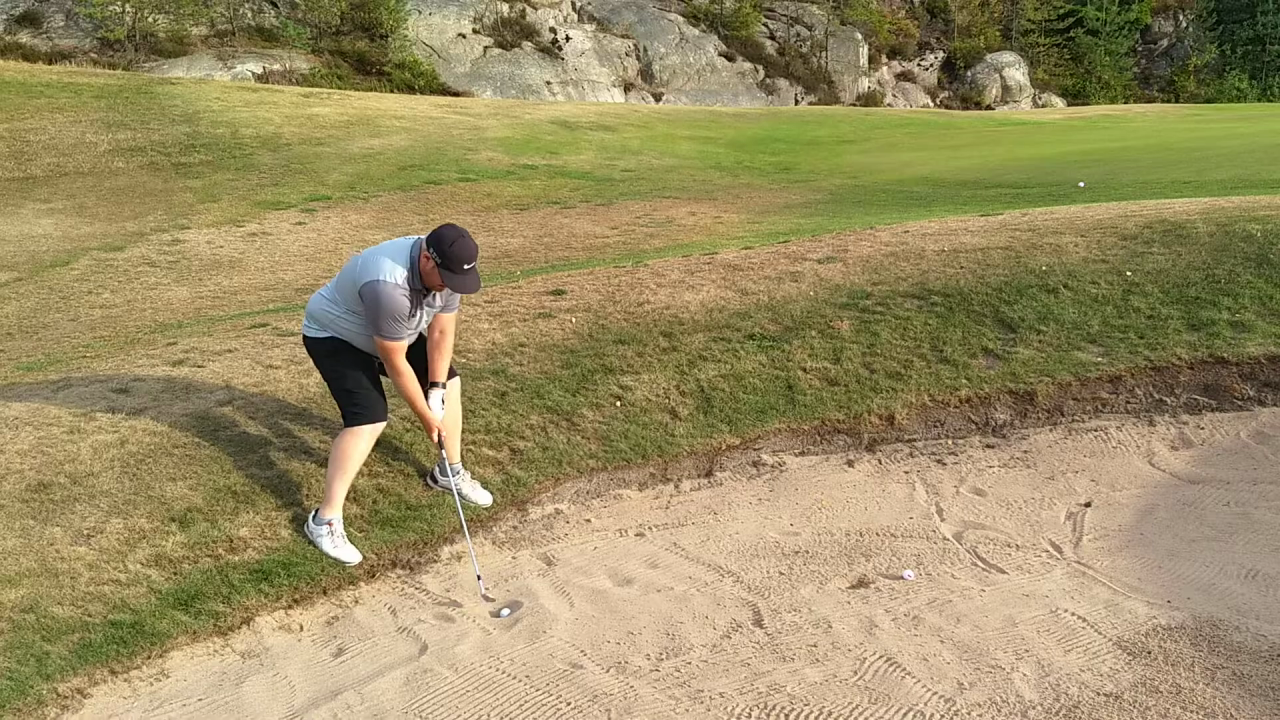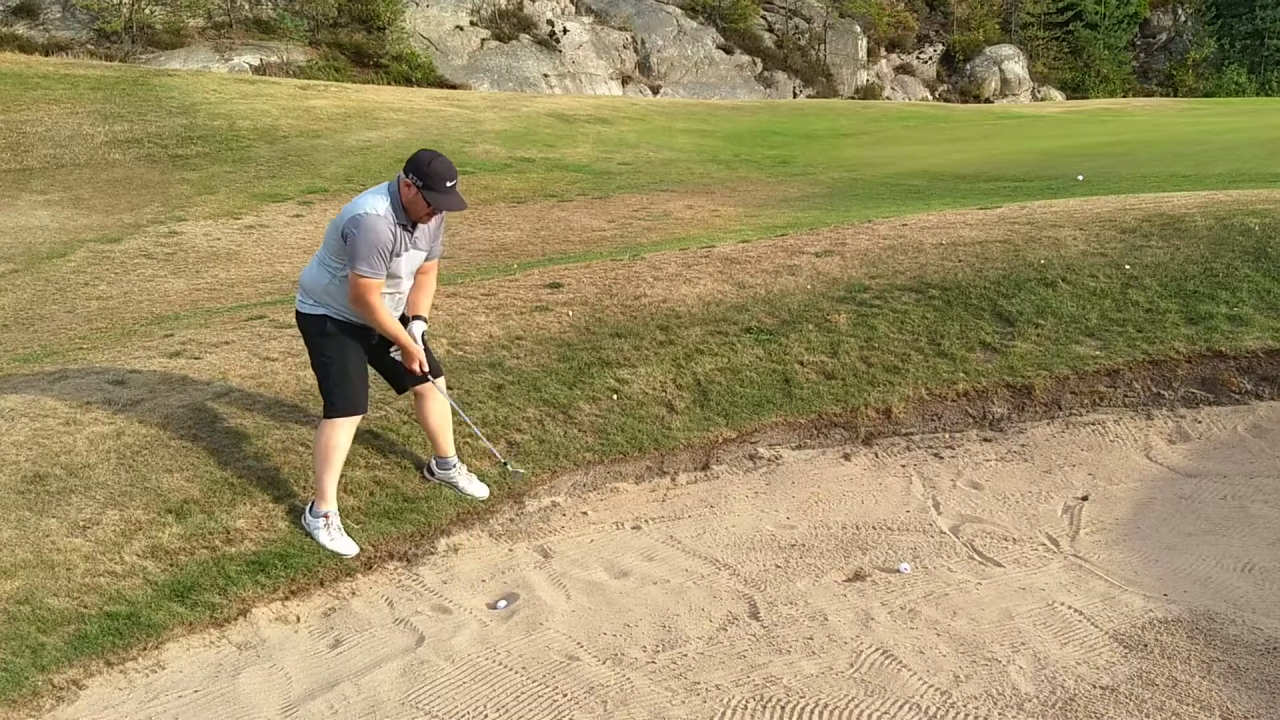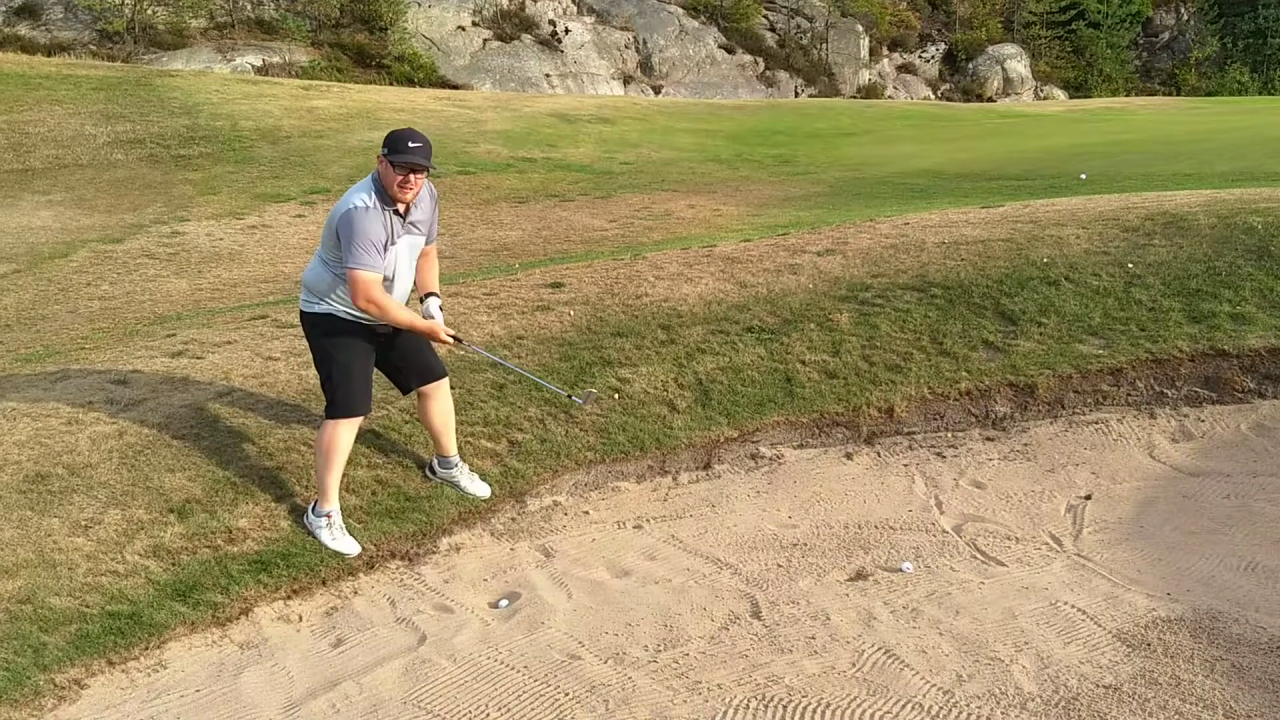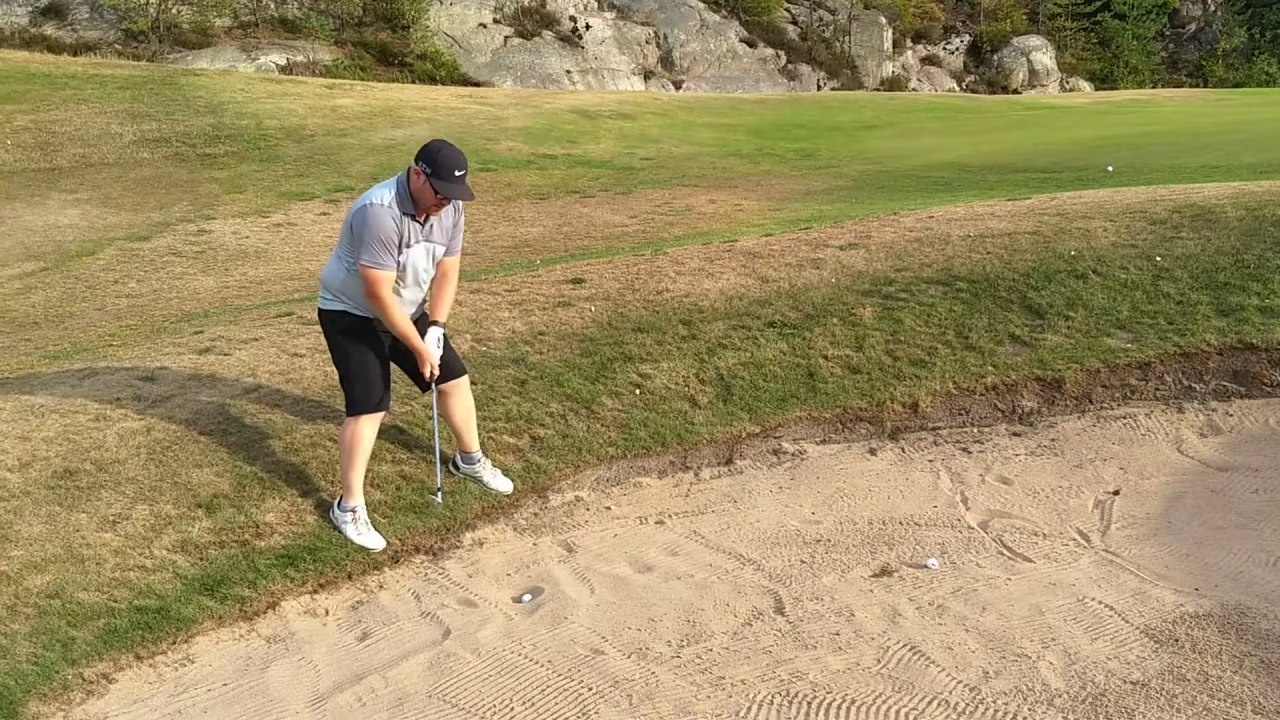
dt=0.5s
person 1, frame 1
left shoulder: (447, 267)
right shoulder: (389, 284)
left elbow: (442, 331)
right elbow: (395, 362)
left wrist: (437, 393)
right wrist: (425, 415)
right hip: (335, 335)
left knee: (448, 379)
right knee: (368, 420)
left ankle: (450, 472)
right ankle: (325, 521)
person 1, frame 2
left shoulder: (430, 213)
right shoulder: (372, 220)
left elbow: (426, 271)
right elbow: (364, 299)
left wrist: (416, 326)
right wrist: (405, 343)
left hip: (386, 316)
right hip: (331, 317)
left knee: (430, 380)
right knee: (346, 410)
left ankle: (445, 464)
right ankle: (321, 512)
person 1, frame 3
left shoulder: (425, 196)
right shoulder: (362, 214)
left elbow: (427, 251)
right elbow: (365, 298)
left wrist: (431, 300)
right wrist: (424, 326)
left hip: (388, 315)
right hip: (337, 317)
left knee: (434, 382)
right knee: (347, 411)
left ankle: (447, 464)
right ankle: (324, 512)
person 1, frame 4
left shoulder: (450, 208)
right shoulder: (379, 212)
left elbow: (447, 272)
right elbow: (377, 294)
left wrist: (435, 331)
right wrist: (417, 348)
left hip: (409, 311)
right hip: (353, 314)
left knee: (455, 379)
right knee: (368, 407)
left ankle: (470, 459)
right ankle: (349, 507)
